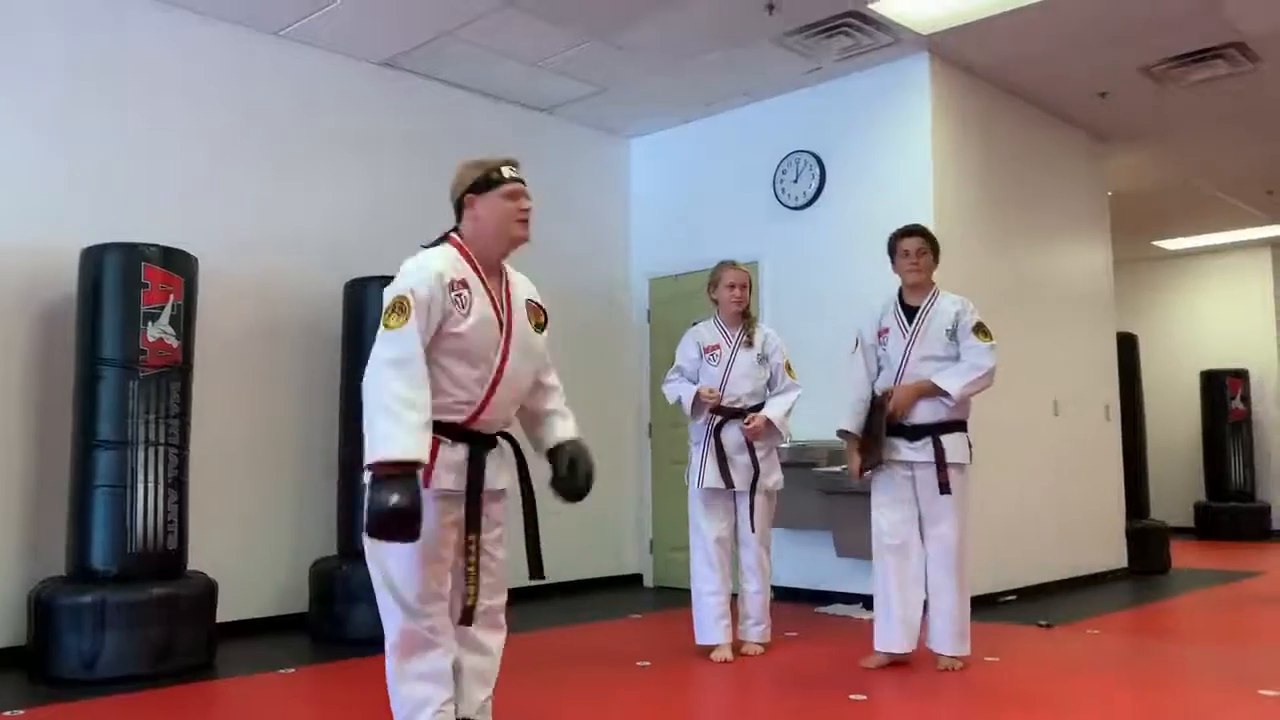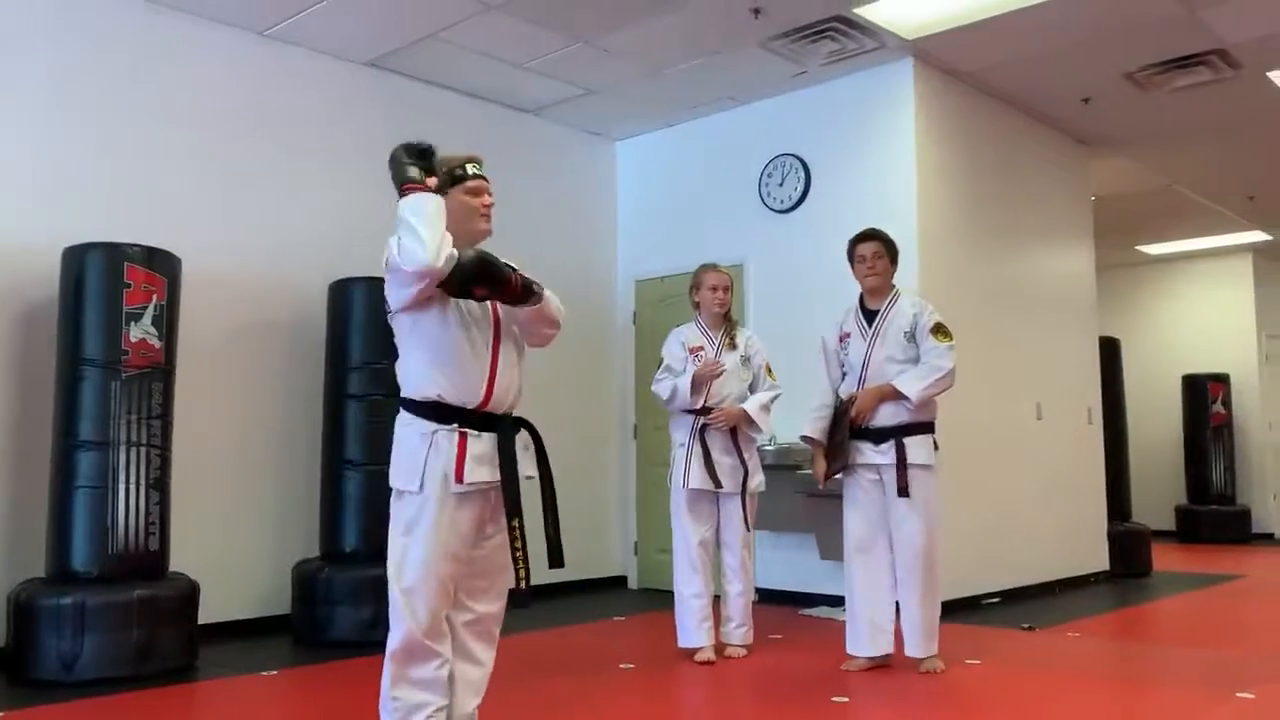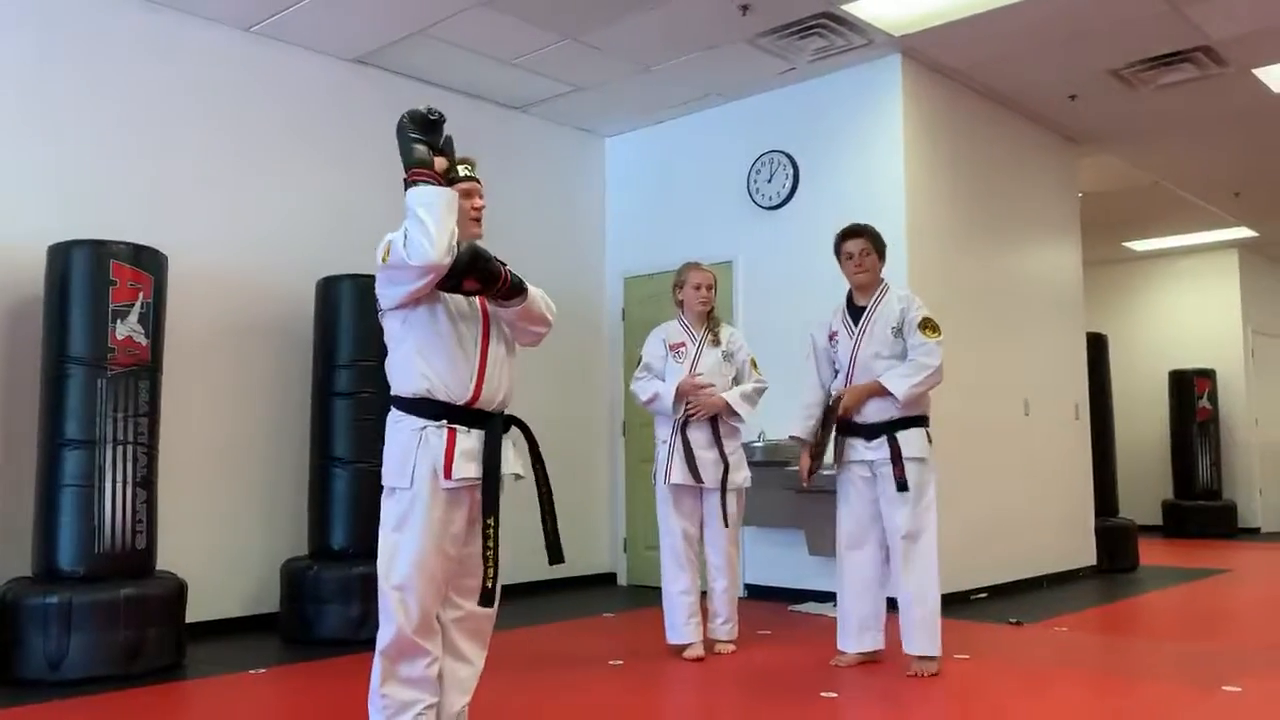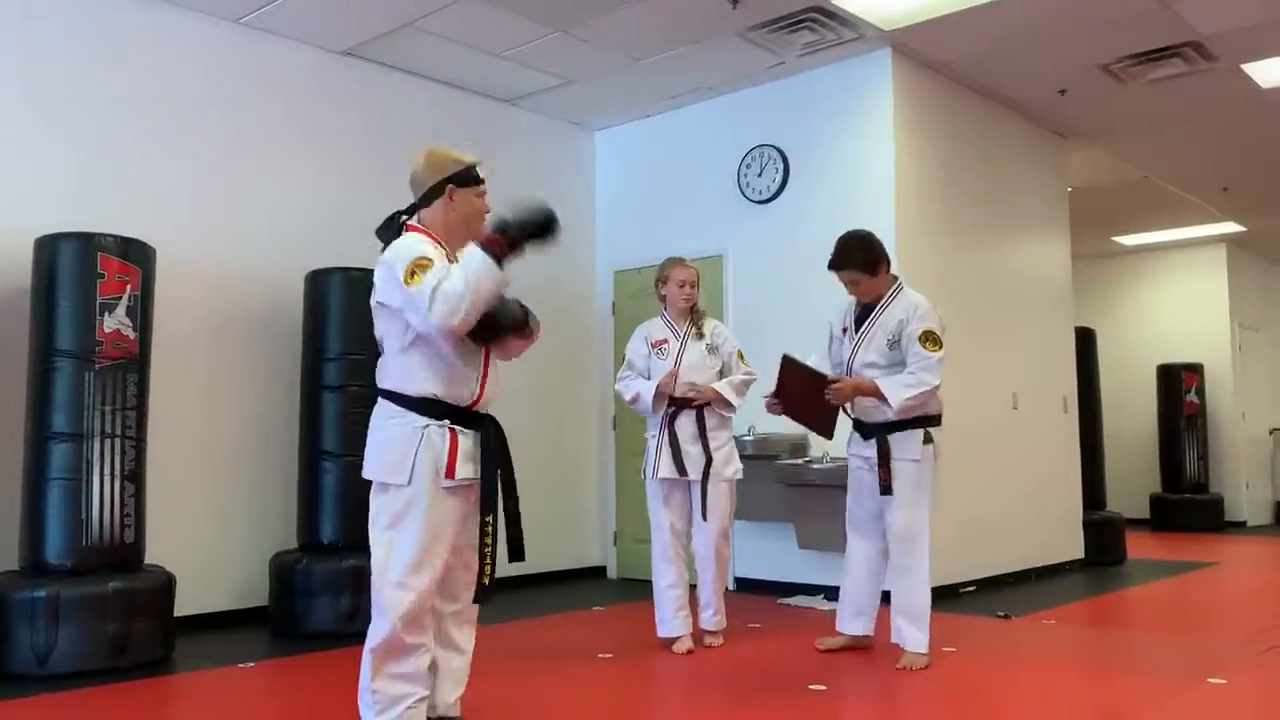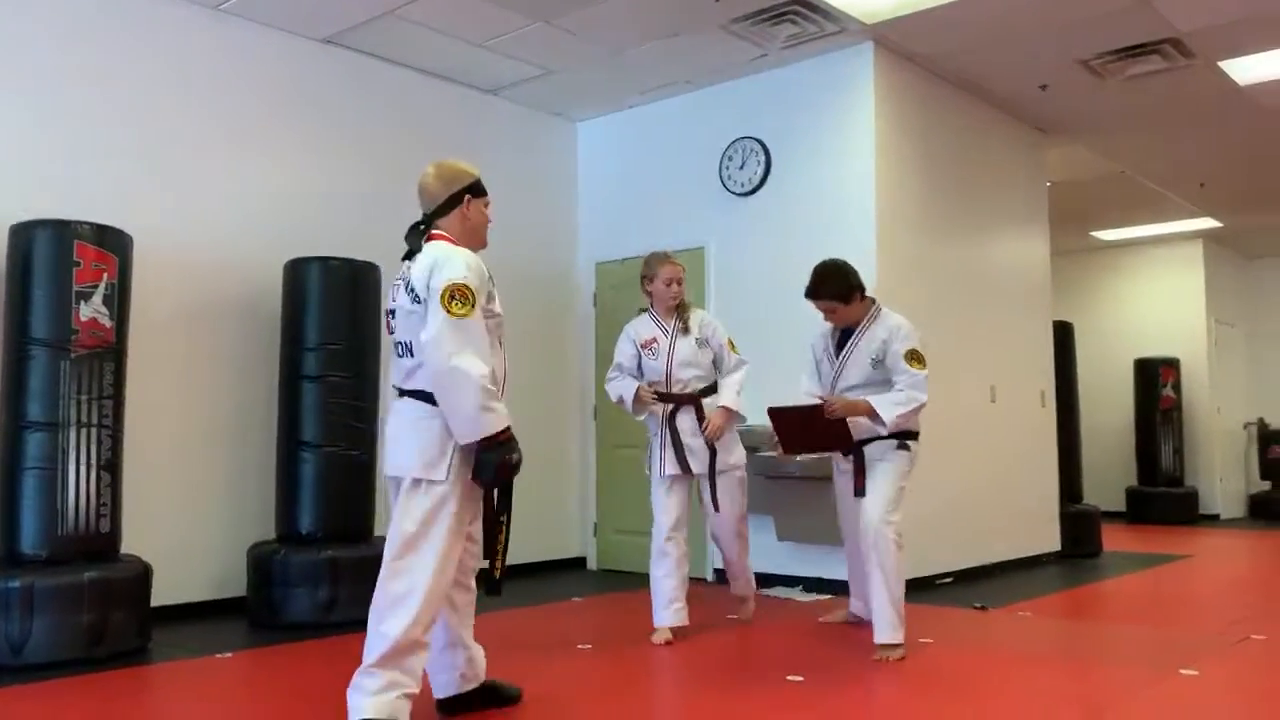
dt=0.4s
person 1, frame 1
left shoulder: (522, 289)
right shoulder: (429, 273)
left elbow: (539, 381)
right elbow: (393, 369)
left wrist: (567, 443)
right wrist: (394, 471)
left hip: (487, 465)
right hip: (422, 465)
left knee: (485, 605)
right knee: (420, 609)
person 1, frame 2
left shoulder: (491, 270)
right shoulder: (413, 254)
left elbow: (547, 322)
right elbow: (425, 260)
left wrist: (512, 286)
right wrist: (417, 186)
left hip: (496, 451)
right hip: (437, 453)
left knee: (482, 604)
right knee: (424, 604)
person 1, frame 3
left shoulder: (483, 272)
right shoulder: (400, 258)
left elbow: (539, 324)
right elbow: (430, 258)
left wrist: (498, 281)
right wrist: (425, 171)
left hip: (486, 449)
right hip: (428, 448)
left knee: (471, 599)
right knee: (414, 597)
person 1, frame 4
left shoulder: (456, 264)
right shoulder: (406, 254)
left elbow: (503, 339)
right elbow: (445, 312)
left wrist: (512, 319)
right wrist: (499, 244)
left hip: (461, 446)
right hip: (418, 444)
left knee: (458, 588)
right knee: (408, 590)
person 1, frame 5
left shoulder: (420, 266)
right shoulder: (457, 263)
right elbow: (456, 364)
right wrist: (493, 434)
left hip: (423, 429)
right hip: (441, 439)
left knee: (454, 567)
right knee: (418, 576)
person 2, frame 1
left shoulder: (958, 310)
right shoulder: (879, 321)
left elbow: (981, 368)
right elbow: (861, 385)
left wrist: (919, 388)
right wrist: (853, 442)
left hip: (942, 443)
right hip: (891, 445)
left knee: (945, 541)
right knee: (892, 541)
left ankle: (949, 644)
right ankle: (893, 642)
person 2, frame 2
left shoulder: (918, 312)
right shoulder: (842, 327)
left elbow: (941, 369)
right elbow: (829, 390)
left wrist: (881, 391)
right wrist: (820, 447)
left hip: (909, 445)
right hip: (859, 449)
left knee: (914, 542)
right knee: (863, 545)
left ankle: (923, 646)
right ankle: (872, 645)
person 2, frame 3
left shoulder: (907, 306)
right shoulder: (832, 323)
left elbow: (928, 366)
right elbow: (819, 388)
left wrist: (868, 388)
right wrist: (807, 445)
left hip: (902, 440)
right hip: (853, 444)
left knee: (910, 537)
right knee: (856, 541)
left ankle: (922, 646)
right ankle: (862, 640)
person 2, frame 4
left shoulder: (915, 310)
right shoulder: (847, 316)
left elbow: (926, 378)
right elbow: (835, 374)
left wrist: (865, 387)
left hip: (907, 438)
right hip: (864, 439)
left knee: (906, 534)
right knee: (862, 532)
left ankle: (914, 641)
right ankle: (856, 627)
person 2, frame 5
left shoulder: (896, 330)
right shoulder: (826, 338)
left elbow: (914, 395)
right elbow: (814, 393)
left wrist: (859, 407)
left hip: (889, 446)
right hip: (846, 449)
left knee: (876, 524)
right knee: (854, 532)
left ankle: (890, 633)
right ankle: (863, 606)
person 3, frame 1
left shoulder: (766, 338)
right shoulder: (697, 336)
left elbow: (787, 389)
right elbow: (674, 381)
left wrist: (767, 418)
right wrist: (695, 395)
left hip: (755, 449)
right hip: (711, 448)
left knee: (755, 543)
right knee: (711, 544)
left ankle: (753, 631)
right ankle: (718, 636)
person 3, frame 2
left shoulder: (747, 341)
right shoulder: (680, 338)
left elbow: (769, 390)
right elbow: (663, 388)
left wrist: (742, 412)
right wrist: (694, 380)
left hip: (737, 450)
right hip: (693, 450)
left knee: (737, 545)
right knee: (693, 546)
left ankle: (736, 633)
right ankle: (700, 638)
person 3, frame 3
left shoulder: (730, 337)
right shoulder: (662, 336)
left elbow: (755, 385)
right elbow: (641, 385)
left wrist: (723, 401)
right wrist: (678, 391)
left hip: (722, 446)
right hip: (677, 447)
left knee: (723, 542)
right knee: (680, 543)
left ankle: (723, 629)
right ankle: (688, 633)
person 3, frame 4
left shoulder: (715, 331)
right shoulder: (647, 333)
left elbow: (744, 376)
right elbow: (626, 382)
left wrist: (717, 391)
right wrist: (656, 390)
left hip: (711, 438)
right hip: (667, 440)
left knee: (713, 534)
right knee: (669, 536)
left ankle: (712, 621)
right ankle: (678, 626)
person 3, frame 5
left shoulder: (702, 321)
right shoulder: (635, 331)
left elbow: (735, 367)
right elbow: (615, 380)
left wrist: (724, 409)
right wrist: (635, 394)
left hip: (712, 428)
right hip: (667, 434)
left knee: (728, 519)
right knee: (668, 526)
left ankle: (743, 590)
right ankle: (667, 618)
